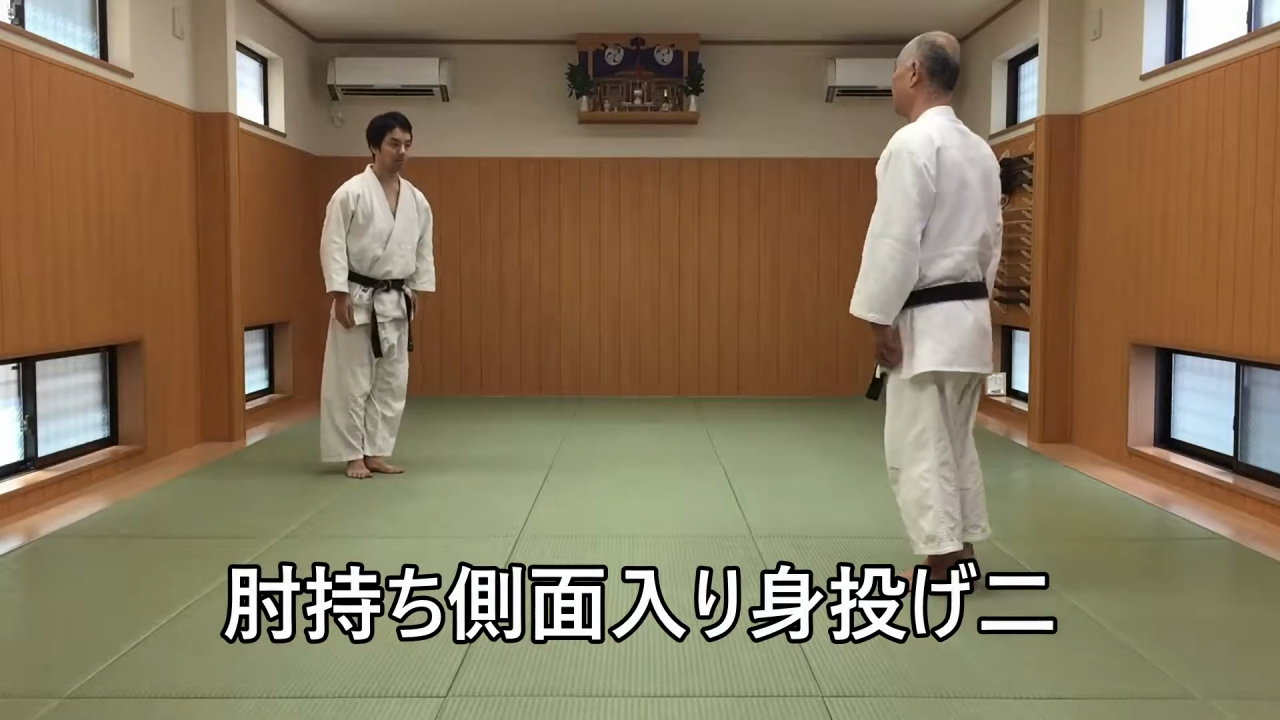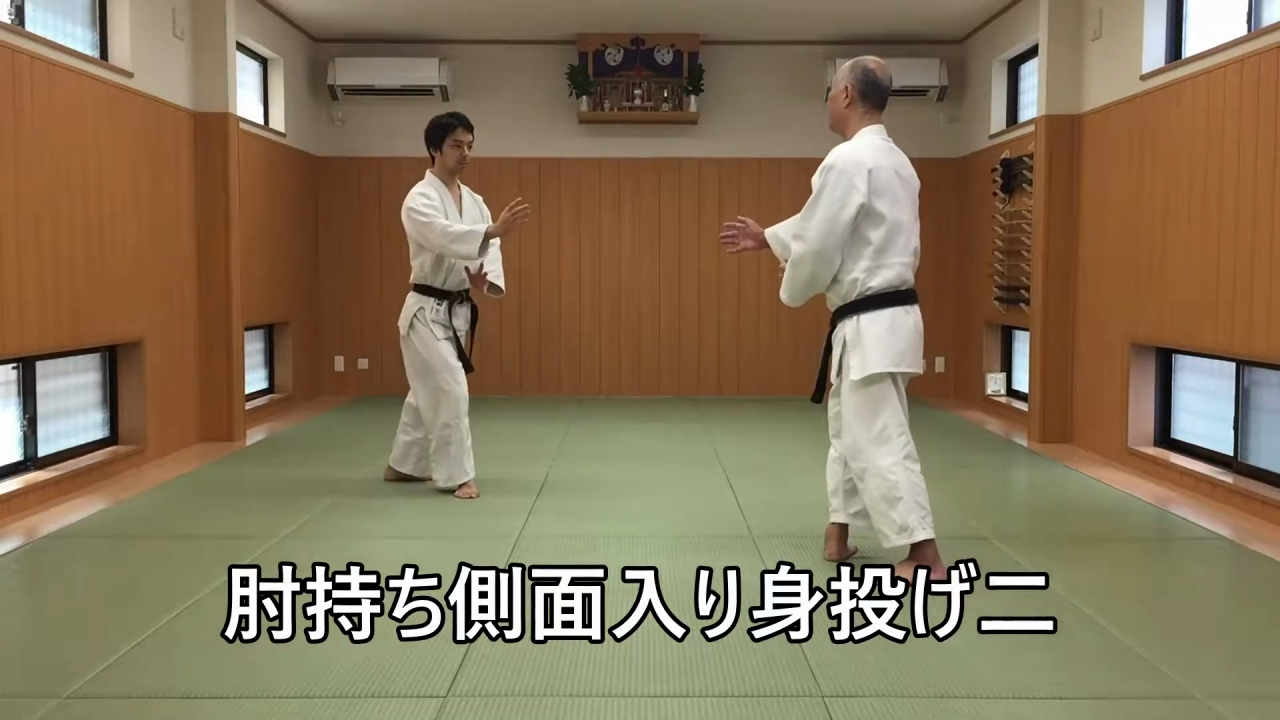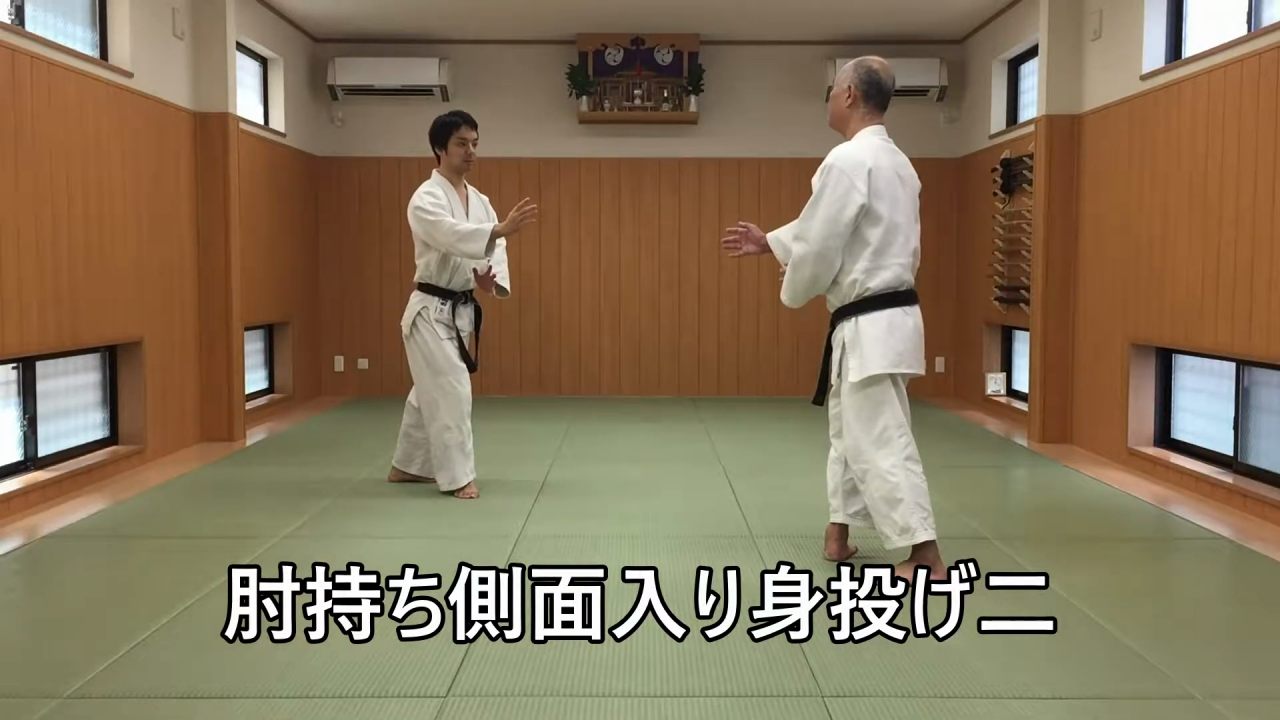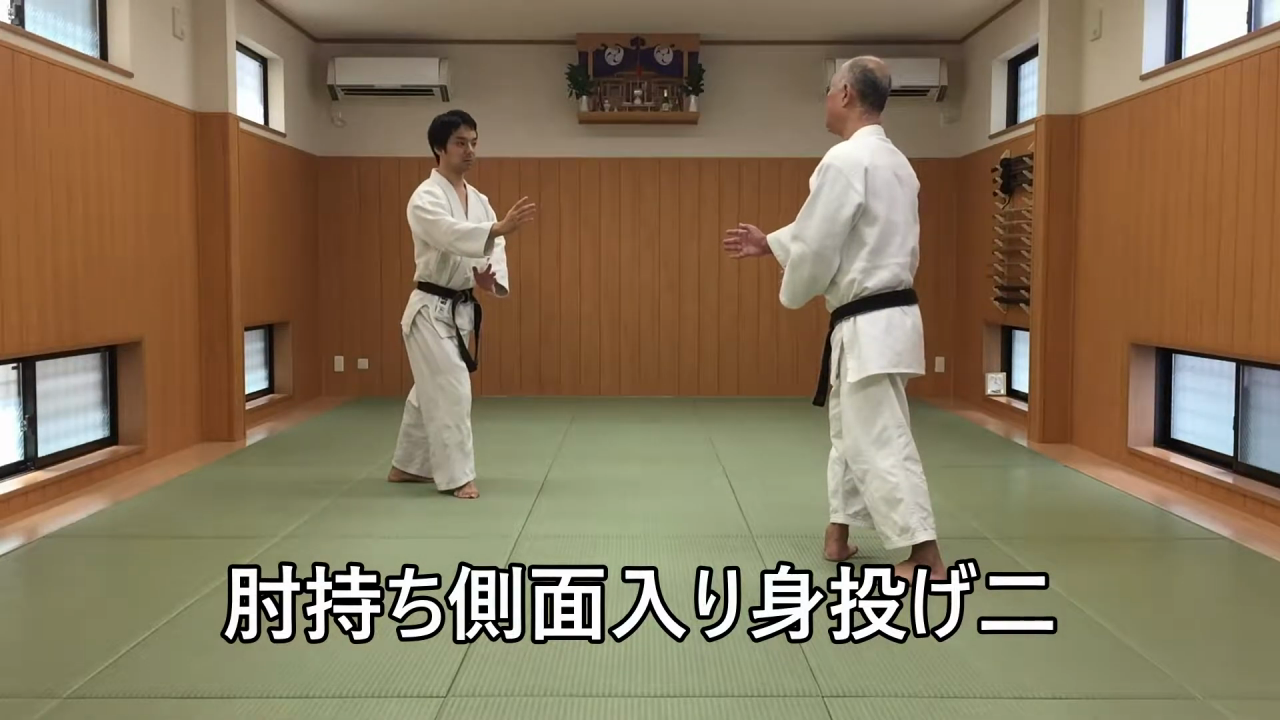
dt=1s
person 1, frame 1
left shoulder: (913, 143)
right shoulder: (979, 150)
left elbow: (894, 241)
right elbow: (990, 238)
left wrist: (881, 319)
left hip: (927, 317)
right hip: (970, 312)
left knee: (917, 447)
right knee: (953, 442)
left ankle: (944, 558)
right ankle: (960, 547)
person 1, frame 2
left shoulder: (849, 159)
right shoulder: (894, 160)
left elbow: (818, 244)
left wrist: (792, 292)
right wrist: (767, 237)
left hip: (870, 323)
right hip: (883, 315)
left knee: (880, 444)
right knee: (849, 432)
left ankle: (925, 555)
right ankle: (839, 534)
person 1, frame 3
left shoulder: (849, 160)
right shoulder: (895, 161)
left elbow: (820, 245)
left wrist: (792, 292)
right wrist: (769, 242)
left hip: (870, 324)
right hip: (884, 317)
left knee: (881, 444)
right knee: (849, 432)
left ankle: (926, 557)
right ankle: (839, 535)
person 1, frame 4
left shoulder: (846, 160)
right shoulder: (895, 161)
left elbow: (818, 246)
left wrist: (792, 293)
right wrist: (770, 243)
left hip: (868, 324)
right hip: (888, 315)
left knee: (880, 443)
right knee: (850, 433)
left ankle: (925, 556)
right ankle: (839, 534)
person 2, frame 1
left shoulder: (416, 200)
right shoulder: (352, 193)
left elbow: (423, 251)
right elbow: (333, 245)
left wrist: (416, 292)
right wrist: (340, 295)
left hip: (396, 301)
right hip: (359, 299)
left knee: (392, 384)
right knee: (351, 382)
left ankle: (376, 452)
right ankle: (352, 455)
person 2, frame 2
left shoulder: (473, 201)
right shoulder: (420, 199)
left elbow: (489, 247)
right elbow: (445, 236)
left wrist: (487, 277)
right wrist: (493, 230)
left hip: (457, 310)
right hip: (428, 311)
left knee: (427, 393)
right knee: (450, 393)
left ankle: (403, 464)
right ankle: (458, 475)
person 2, frame 3
left shoulder: (479, 200)
right shoulder: (426, 199)
left elbow: (491, 247)
right elbow: (452, 235)
left wrist: (493, 278)
right wrist: (502, 229)
left hip: (461, 310)
right hip: (431, 310)
left knee: (429, 391)
right knee: (452, 392)
left ankle: (407, 465)
right ankle: (458, 475)
person 2, frame 4
left shoulder: (477, 199)
right shoulder: (426, 198)
left elbow: (491, 246)
right elbow: (451, 234)
left wrist: (492, 277)
right wrist: (500, 228)
left hip: (460, 309)
right hip: (431, 309)
left knee: (430, 391)
right knee: (451, 391)
left ankle: (407, 465)
right ankle: (457, 475)
